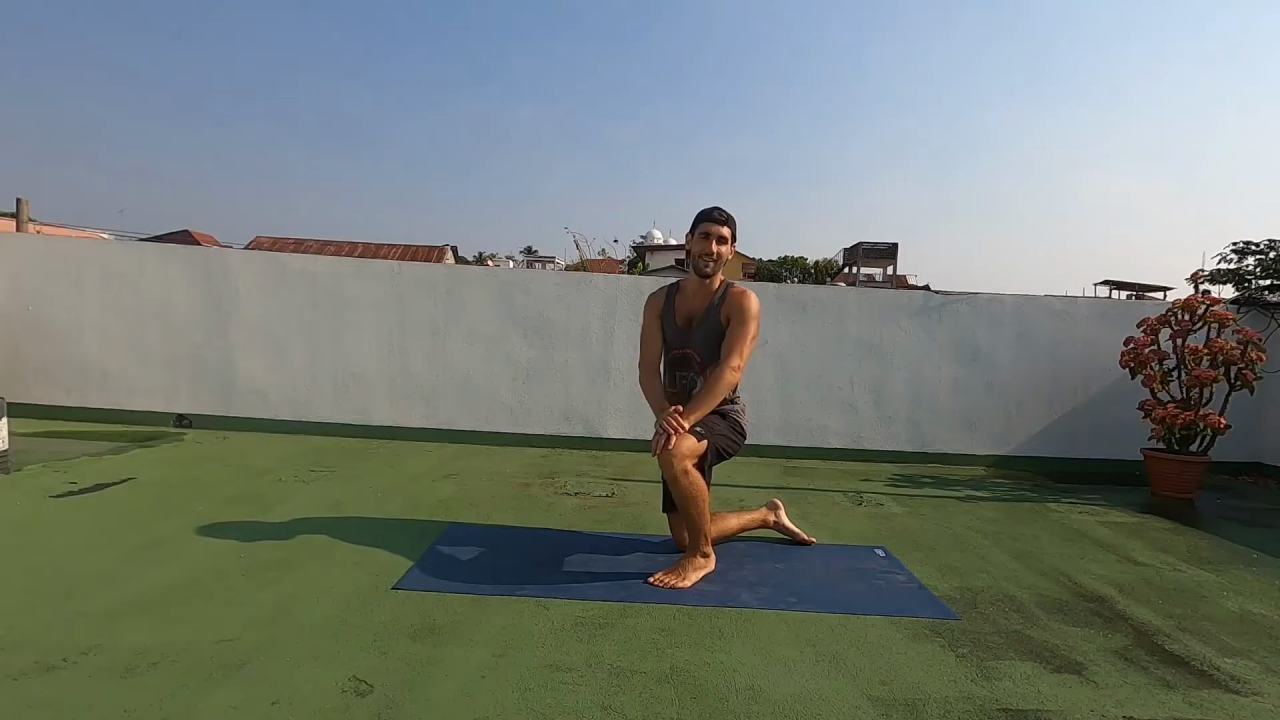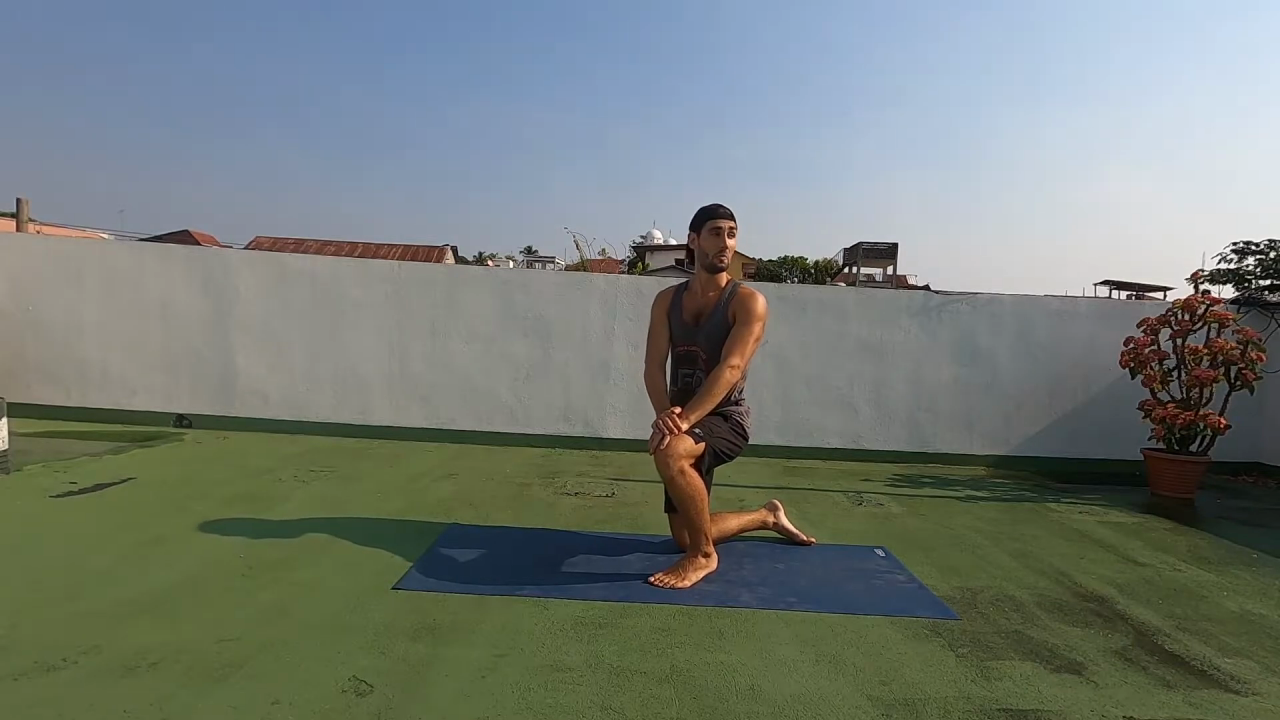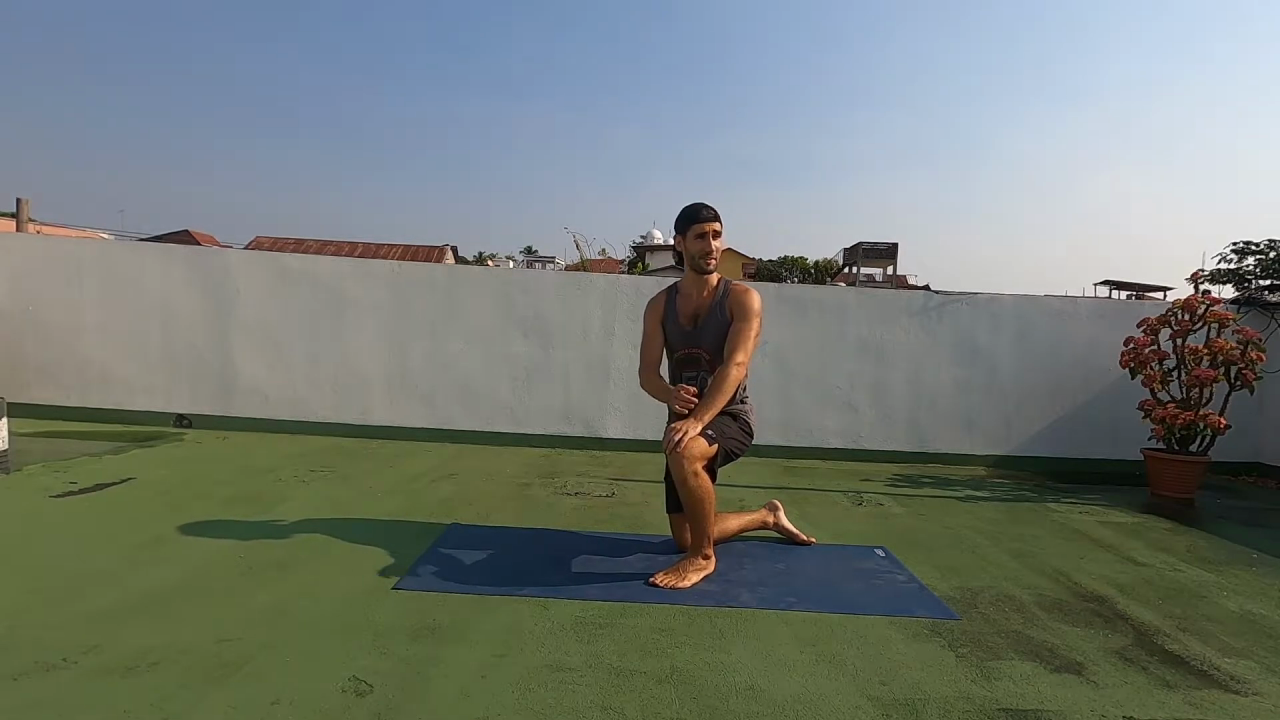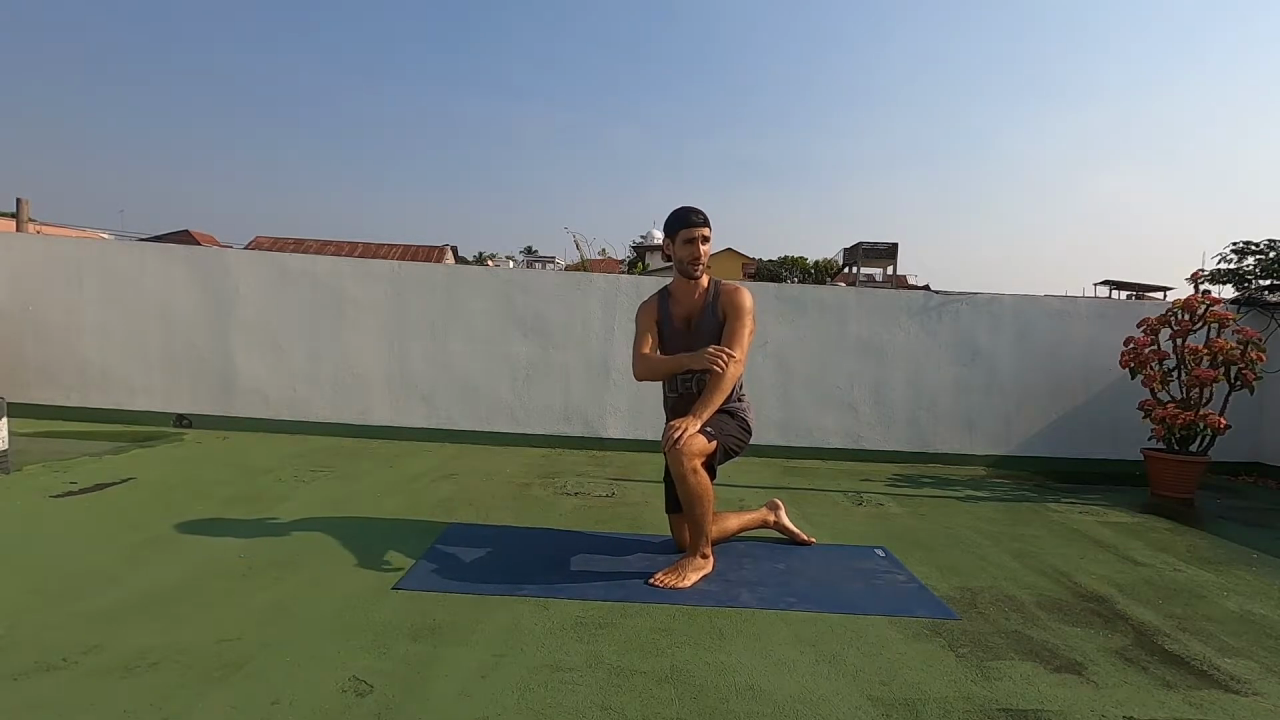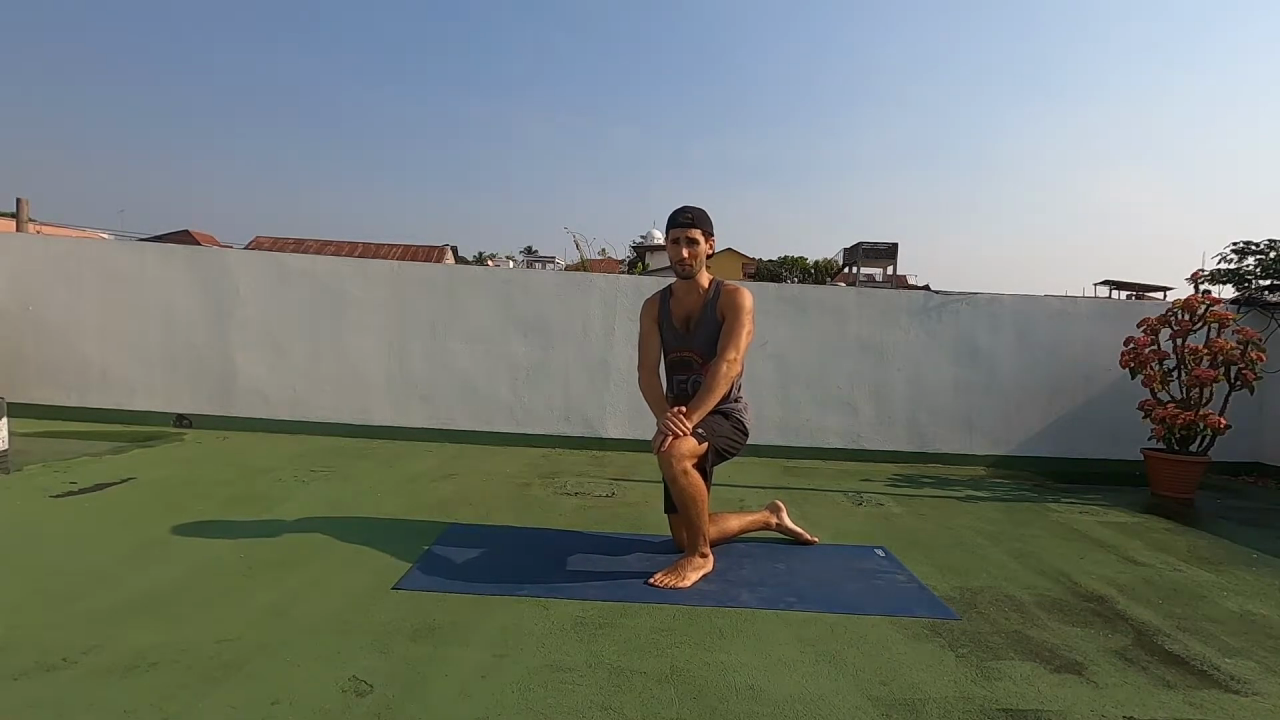
dt=1s
person 1, frame 1
left shoulder: (741, 301)
right shoulder: (659, 301)
left elbow: (731, 369)
right elbow: (648, 369)
left wrist: (685, 419)
right wrist: (664, 413)
left hip: (722, 417)
right hip: (684, 421)
left knee: (673, 453)
right knee: (683, 536)
left ankle: (702, 556)
right ankle: (767, 515)
person 1, frame 2
left shoulder: (748, 301)
right shoulder: (667, 300)
left elbow: (731, 369)
right elbow: (654, 367)
left wrist: (684, 420)
right wrist: (665, 414)
left hip: (725, 419)
right hip: (686, 423)
left knee: (670, 453)
right knee: (685, 536)
left ankle: (703, 556)
right ankle: (767, 516)
person 1, frame 3
left shoulder: (743, 298)
right shoulder: (659, 305)
left elbow: (735, 366)
right elbow: (647, 372)
left wrist: (698, 421)
right wrist: (670, 396)
left hip: (729, 418)
right hip: (685, 422)
left knee: (684, 453)
right knee: (684, 537)
left ankle: (703, 557)
right ankle: (767, 516)
person 1, frame 4
left shoulder: (734, 297)
right shoulder: (651, 308)
left elbow: (732, 364)
right elbow: (642, 367)
left wrist: (696, 418)
right wrist: (691, 359)
left hip: (728, 416)
right hip: (683, 421)
left knee: (683, 450)
right knee: (684, 537)
left ankle: (701, 557)
right ankle: (768, 515)
person 1, frame 5
left shoulder: (735, 298)
right shoulder: (654, 306)
left elbow: (728, 364)
right elbow: (647, 372)
left wrist: (688, 419)
right wrist: (665, 416)
left hip: (725, 417)
right hip: (683, 422)
left knee: (672, 452)
right knee: (685, 537)
left ankle: (700, 557)
right ankle: (769, 518)
